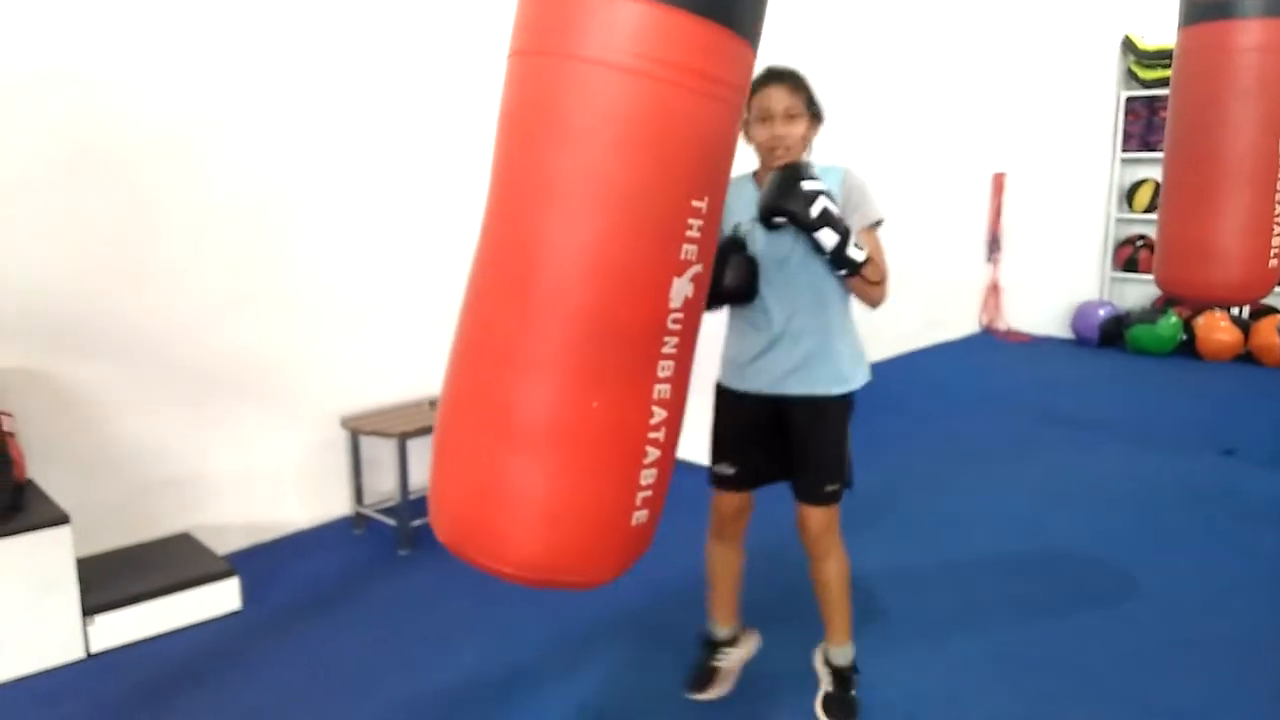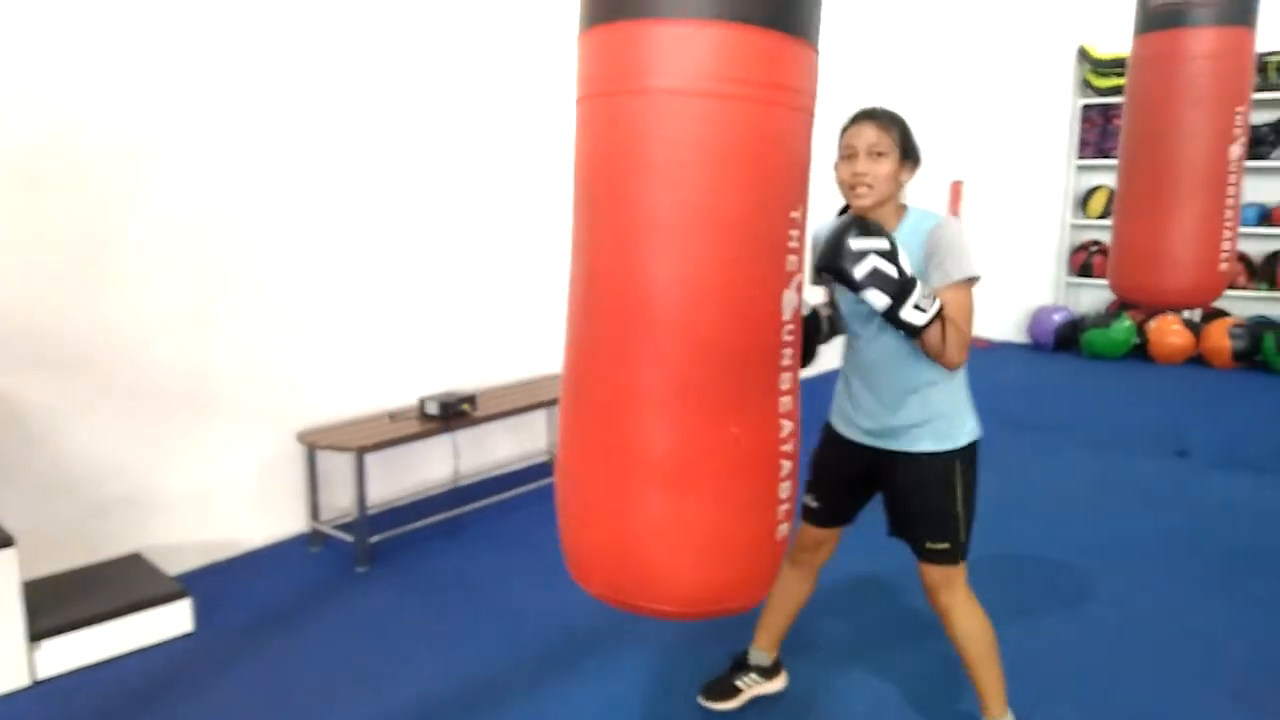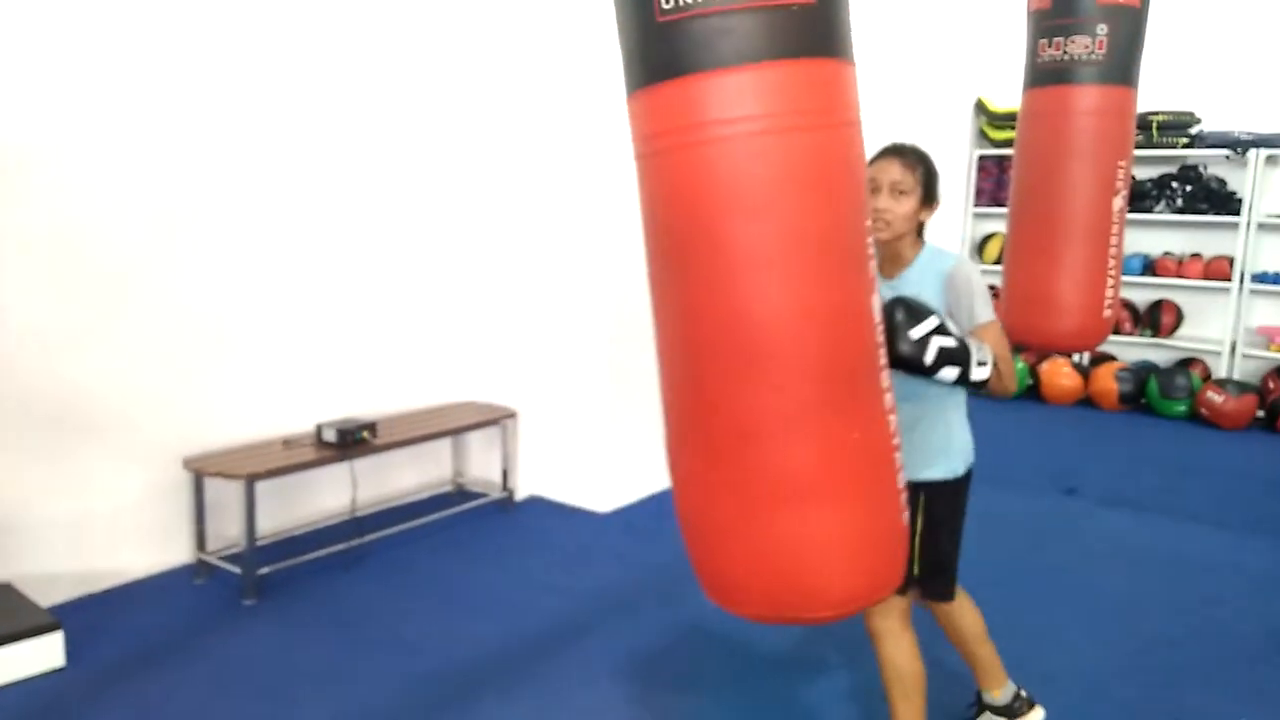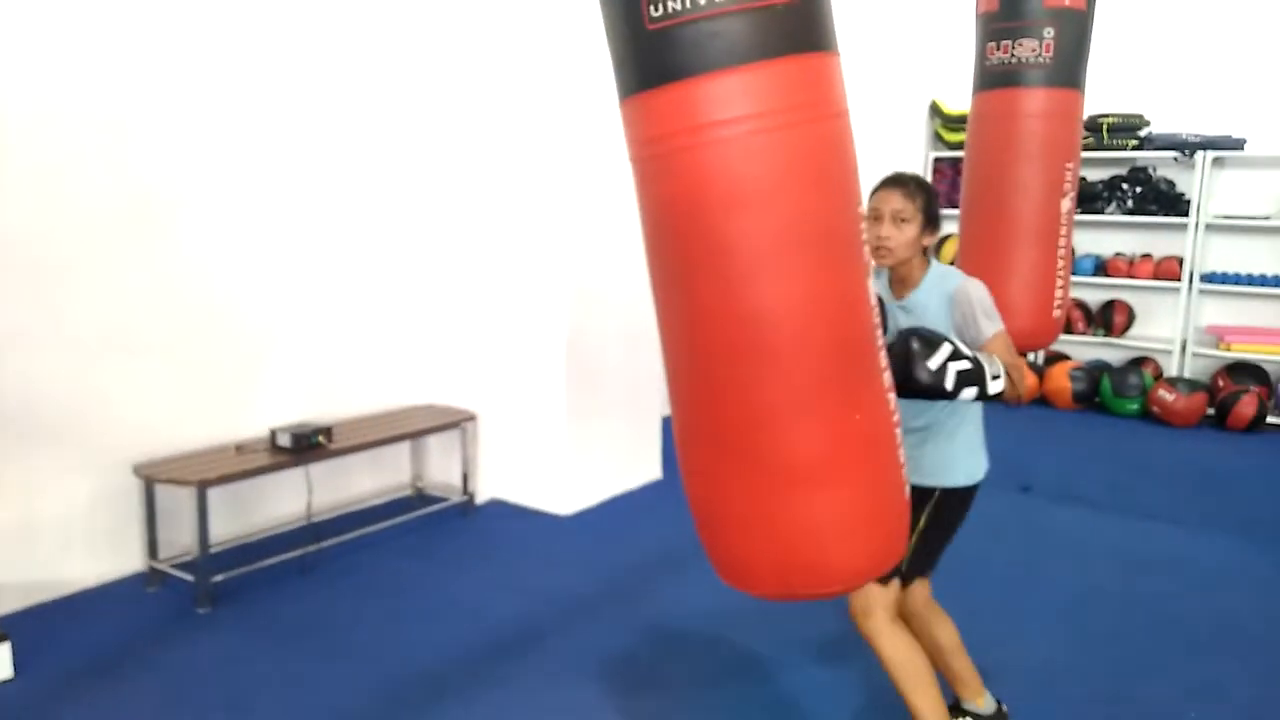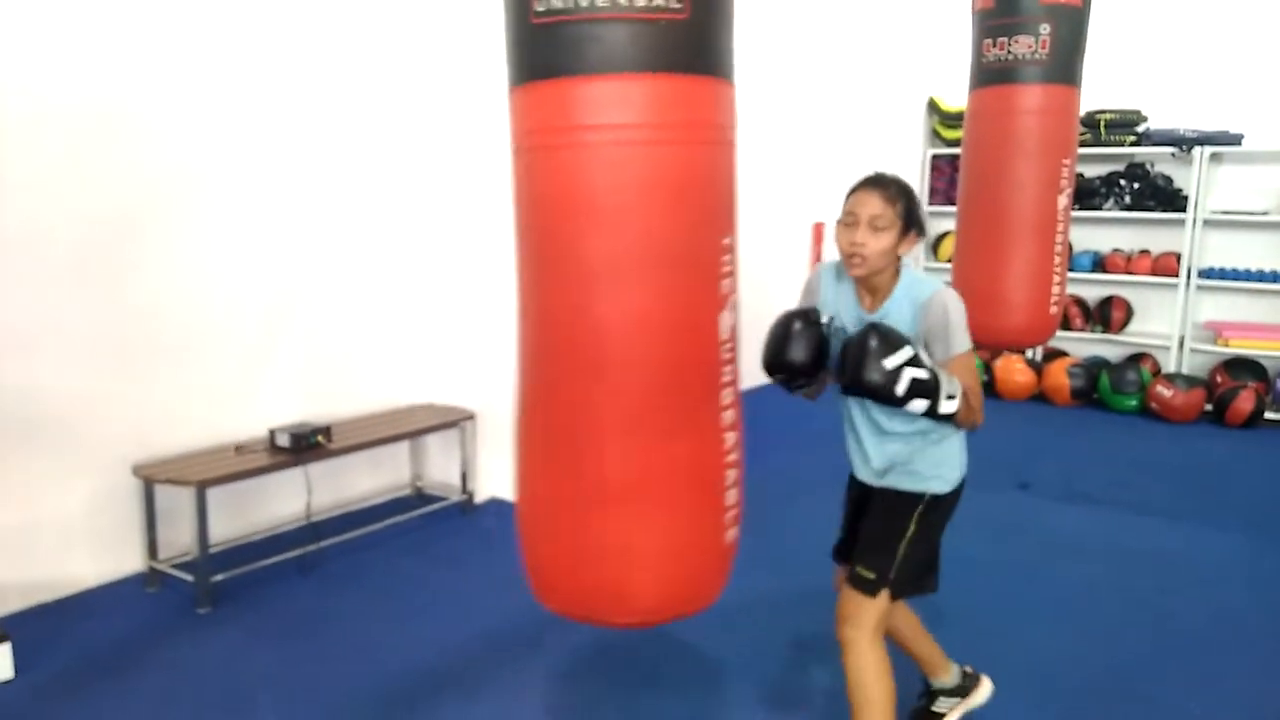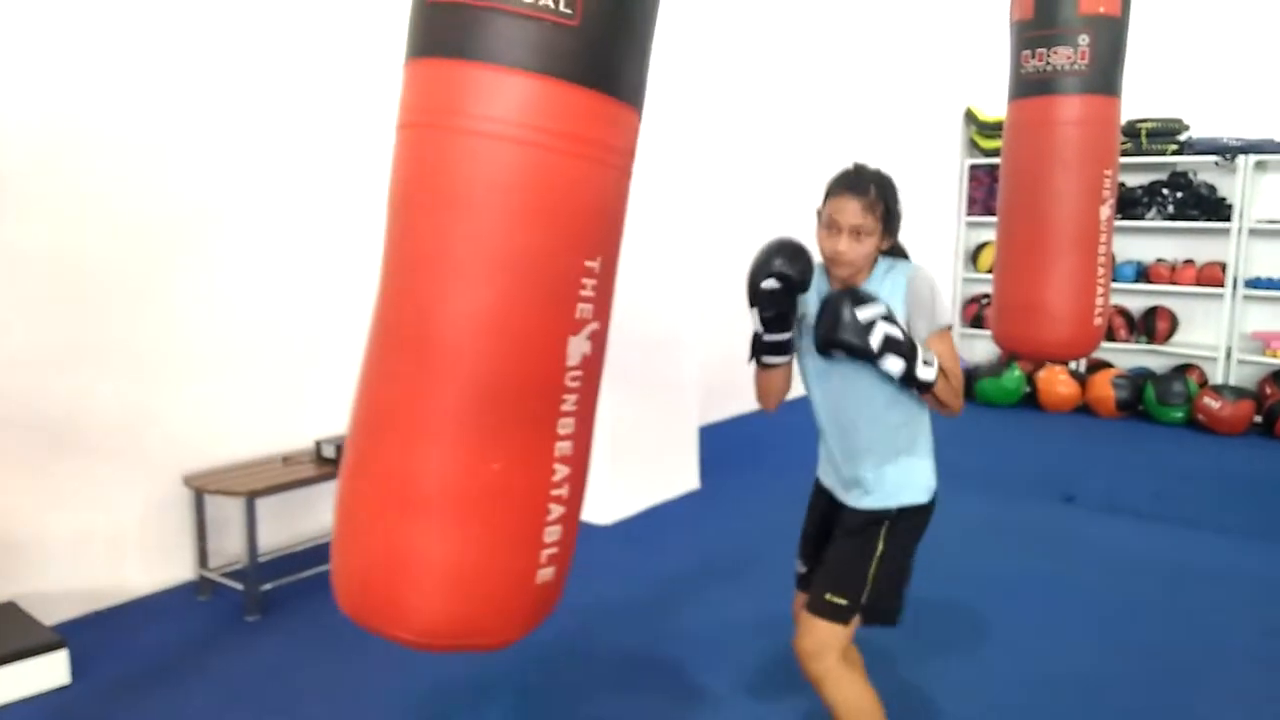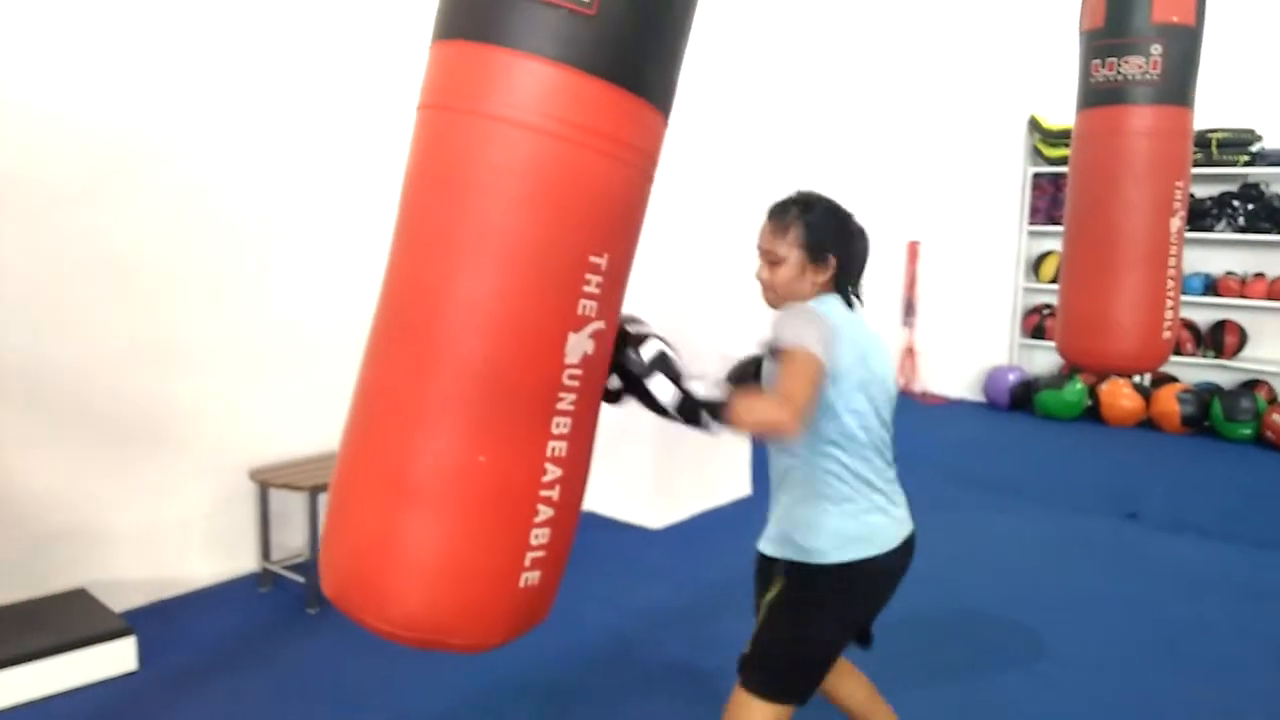
dt=0.4s
person 1, frame 1
left shoulder: (843, 187)
right shoulder: (728, 197)
left elbow: (874, 290)
right elbow: (715, 288)
left wrist: (822, 222)
right wrist: (714, 279)
left hip: (822, 383)
right hip: (746, 382)
left knee: (818, 528)
right knee: (726, 512)
left ankle: (838, 659)
right ankle: (726, 638)
person 1, frame 2
left shoulder: (940, 234)
right shoulder: (830, 237)
left elbow: (953, 350)
left wrist: (889, 283)
right wrist: (804, 332)
left hip: (932, 438)
right hip: (854, 426)
left knee: (944, 584)
right knee: (807, 548)
right ankle: (760, 664)
person 1, frame 3
left shoulder: (953, 275)
left elbow: (1006, 378)
left wrist: (949, 353)
left hip: (931, 468)
left knee: (885, 612)
right knee: (933, 594)
person 1, frame 4
left shoulder: (962, 294)
right shoulder: (869, 287)
left elbow: (1016, 384)
left hip: (943, 473)
right hip: (897, 466)
left knee: (870, 604)
right knee: (908, 599)
person 1, frame 5
left shoulder: (934, 302)
right shoulder: (824, 284)
left elbow: (971, 412)
right elbow: (813, 383)
left wrist: (919, 386)
right wrist: (795, 369)
left hip: (923, 477)
right hip: (869, 468)
left knee: (856, 621)
right knee: (868, 592)
person 1, frame 6
left shoulder: (913, 285)
right shoulder: (807, 286)
left elbow: (952, 398)
right elbow: (770, 397)
left wrist: (894, 349)
right wrist: (773, 319)
left hip: (892, 497)
right hip: (836, 483)
left knee: (816, 647)
right knee: (810, 615)
person 1, frame 7
left shoulder: (805, 320)
right shoulder: (847, 329)
left elbow: (782, 419)
right wrist: (759, 387)
left hip: (825, 552)
right knee: (815, 659)
